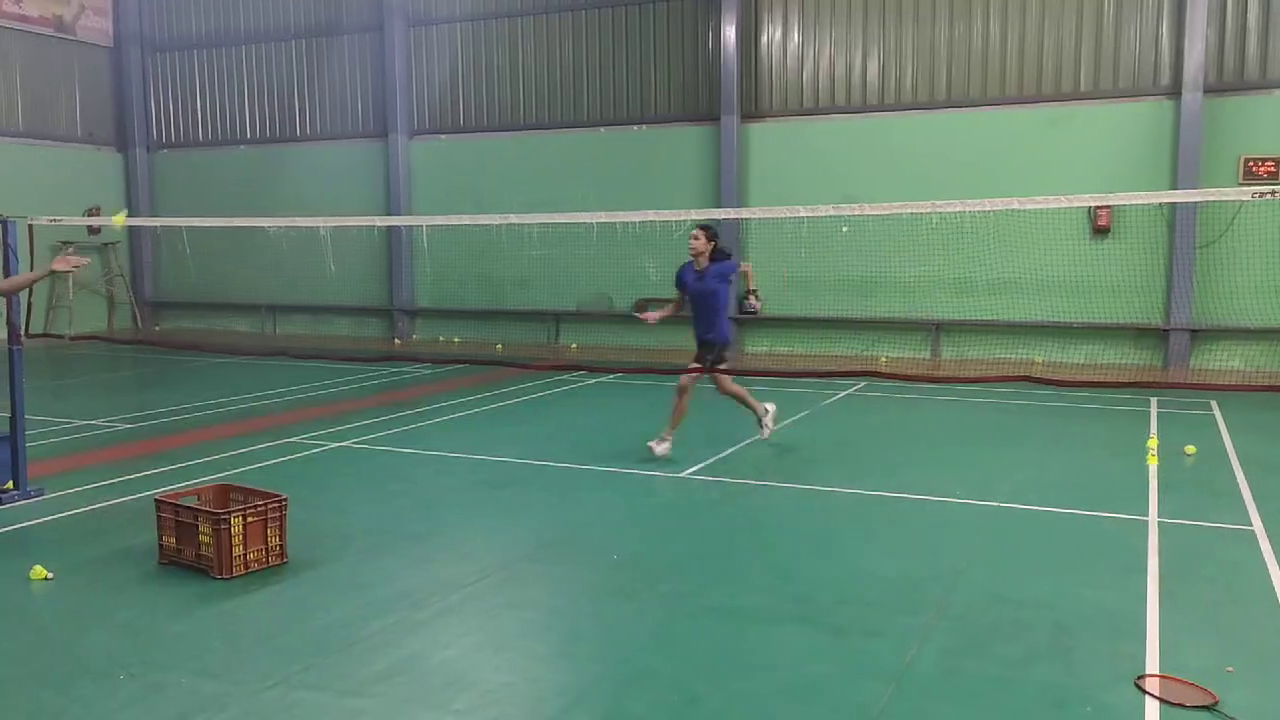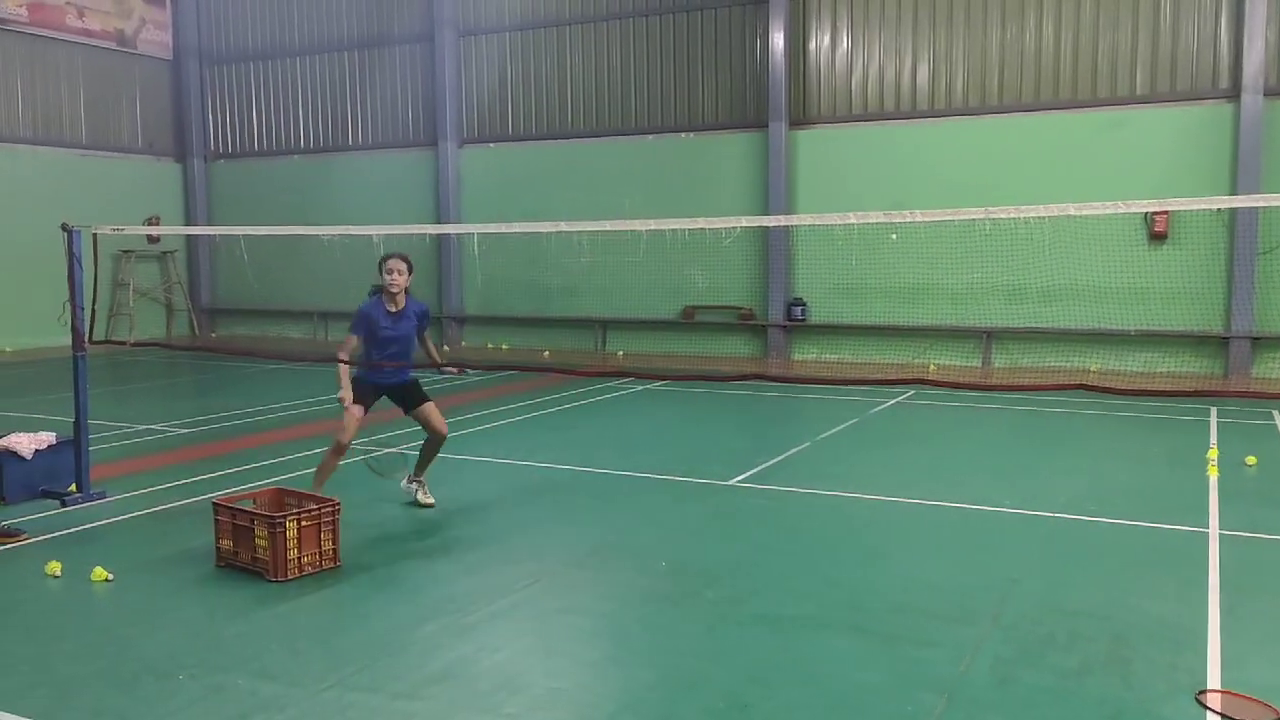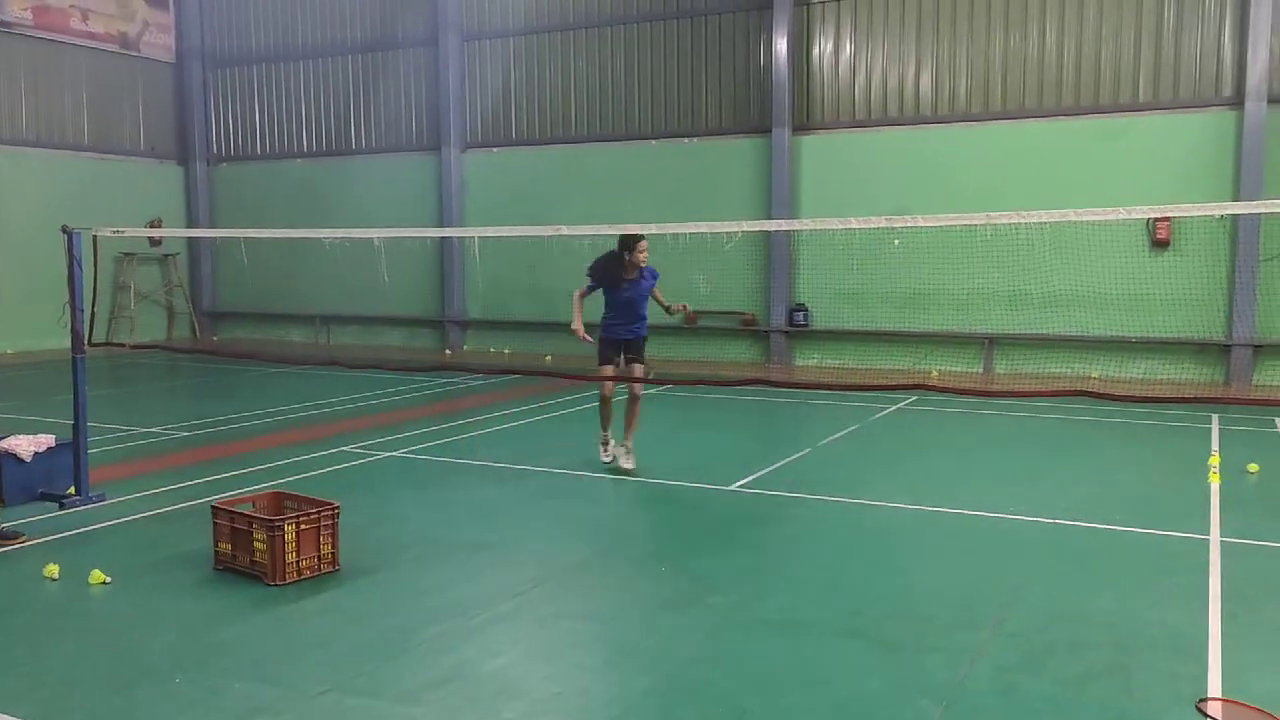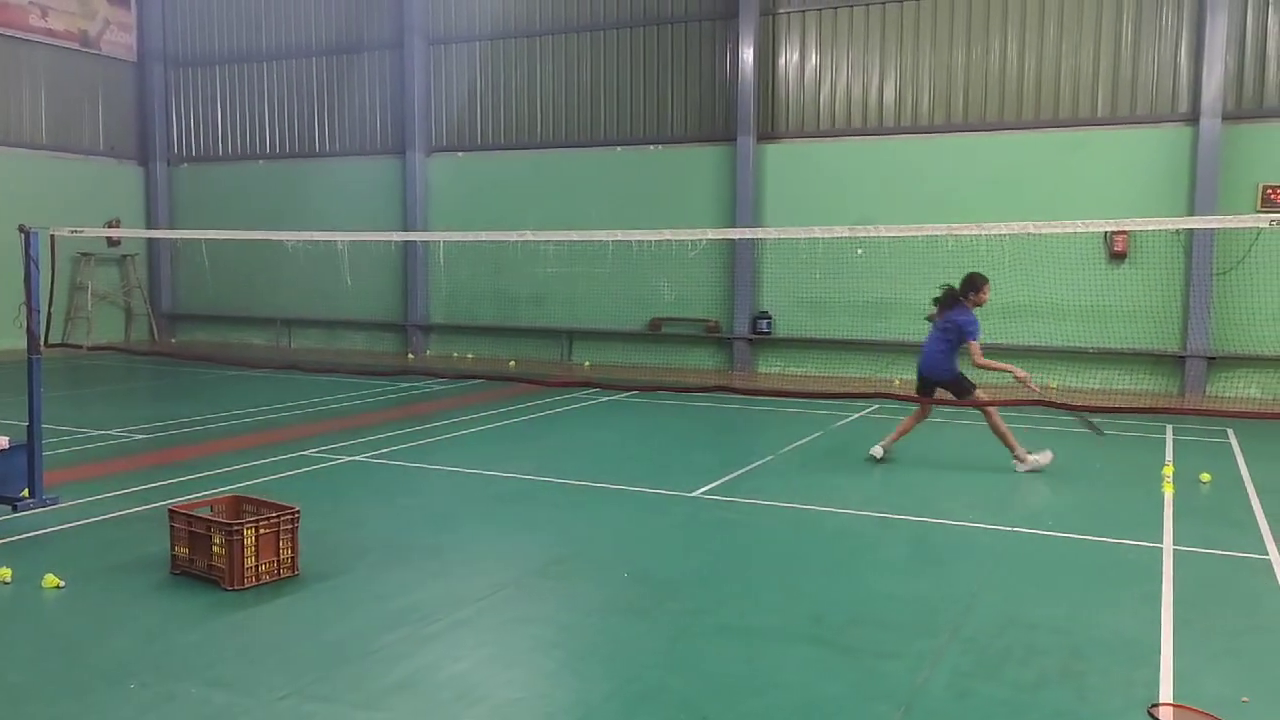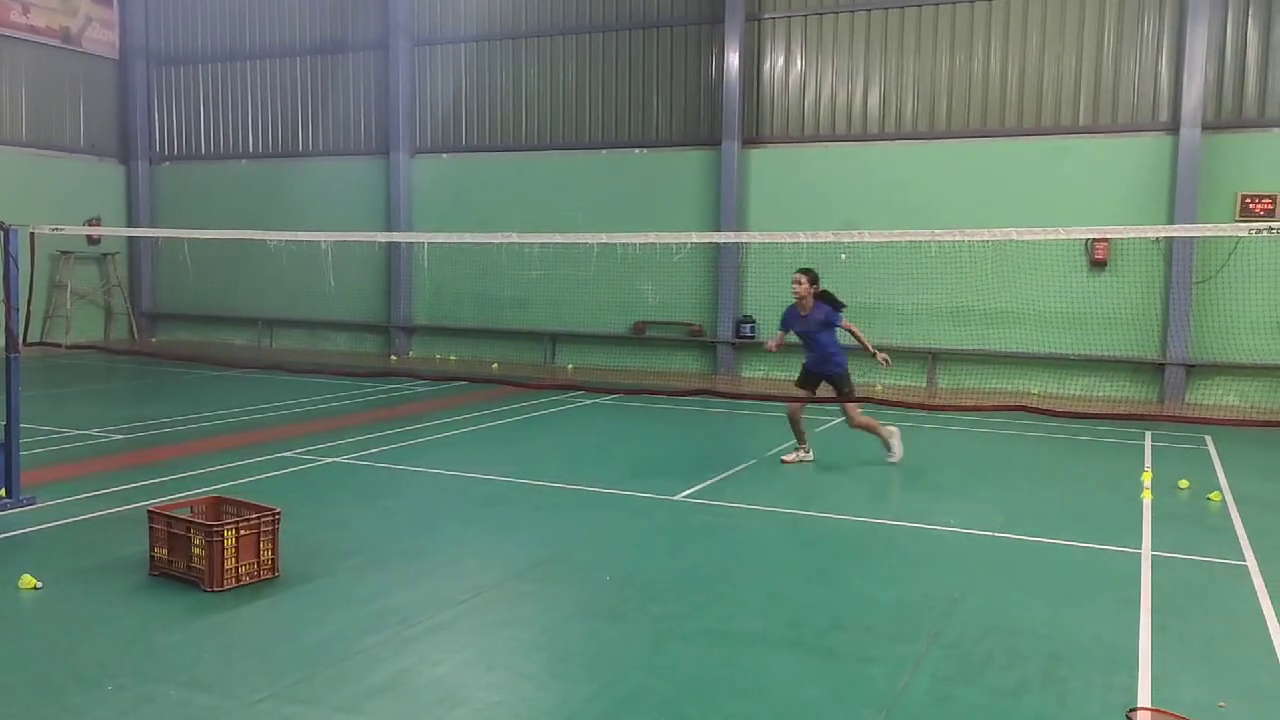
dt=1s
person 1, frame 1
left shoulder: (723, 267)
right shoulder: (684, 272)
left elbow: (746, 268)
right elbow: (677, 305)
left wrist: (752, 294)
right wrist: (658, 315)
left hip: (718, 338)
right hip: (703, 337)
left knee: (684, 385)
right knee: (724, 387)
left ankle: (667, 438)
right ankle: (763, 410)
person 1, frame 2
left shoulder: (419, 310)
right shoulder: (368, 311)
right elbow: (344, 353)
left wrist: (440, 366)
right wrist: (345, 386)
left hip: (403, 380)
right hip: (367, 381)
left knee: (440, 431)
right knee: (342, 441)
left ankle: (415, 480)
person 1, frame 3
left shoulder: (648, 274)
right shoulder: (607, 275)
right elbow: (579, 294)
left wrist: (669, 308)
right wrist: (577, 321)
left hip: (635, 336)
right hip: (610, 336)
left knee: (635, 392)
right knee: (606, 393)
left ankle: (627, 445)
right ankle: (606, 439)
person 1, frame 4
left shoulder: (949, 306)
right shoulder: (969, 320)
left elbow: (933, 318)
right elbow: (978, 361)
right wrist: (1013, 370)
left hip: (925, 366)
right hip: (943, 370)
left knee: (922, 412)
right knee: (988, 407)
left ankle: (882, 446)
right ankle: (1021, 457)
person 1, frame 5
left shoulder: (825, 311)
right shoulder: (790, 313)
left elbow: (851, 329)
right elbow: (779, 340)
left wrist: (874, 352)
right wrist: (773, 344)
left hip: (836, 367)
right hip: (813, 366)
left knee: (853, 420)
right knee: (793, 410)
left ankle: (887, 434)
right ankle: (803, 449)
